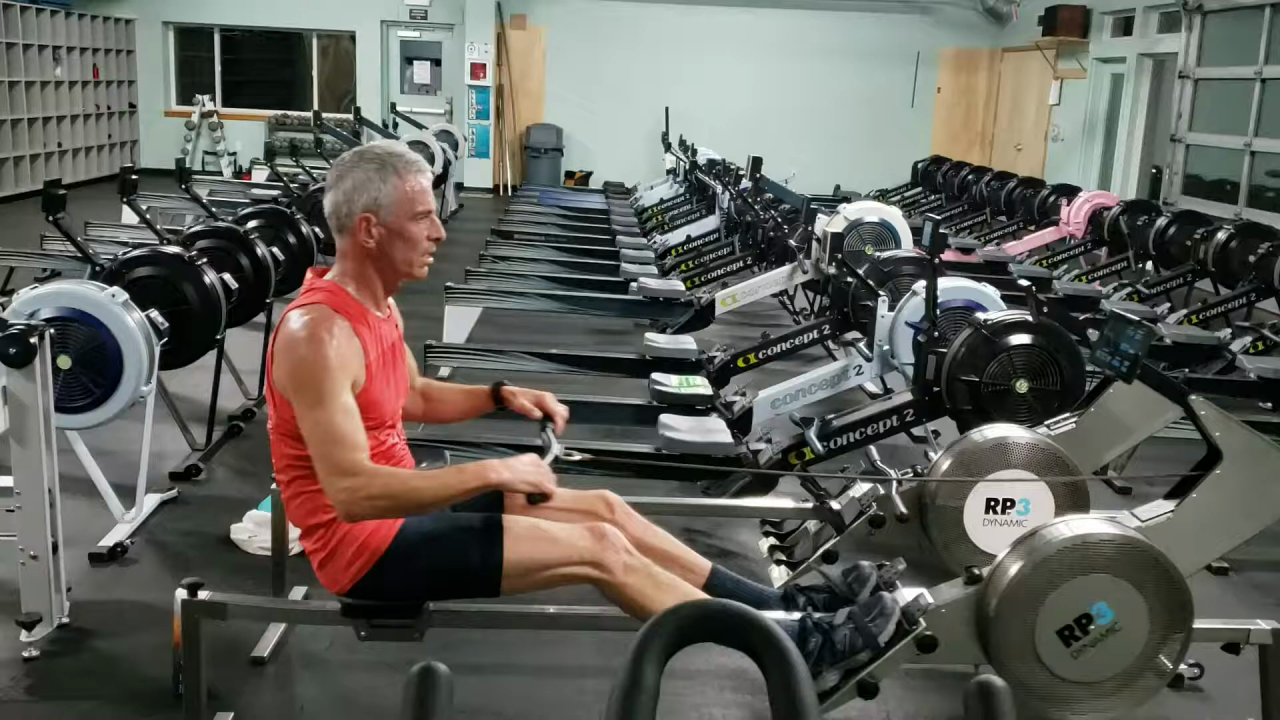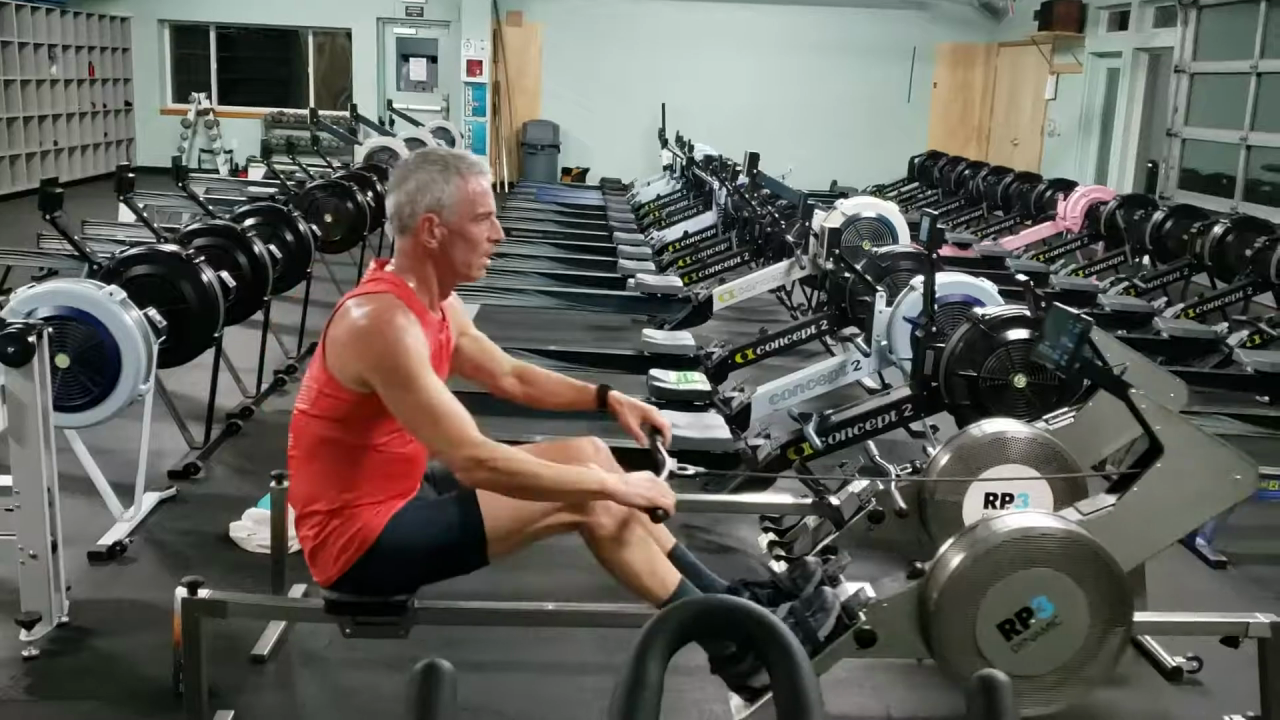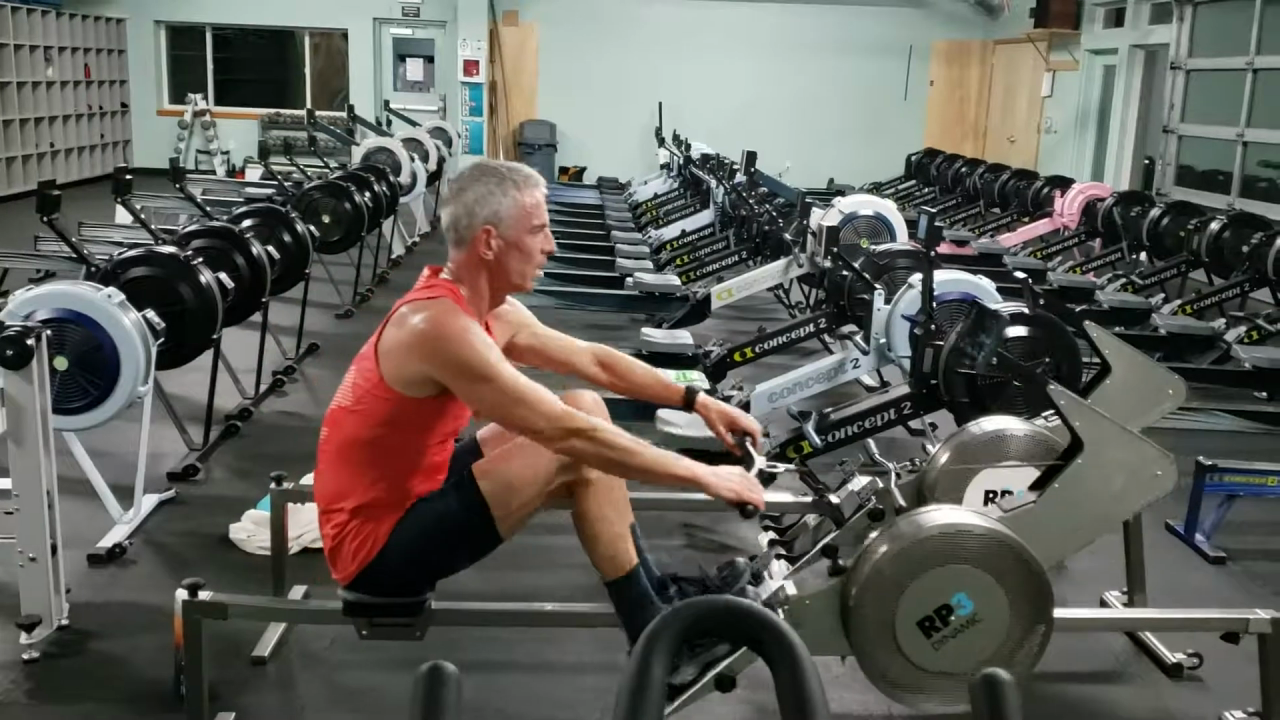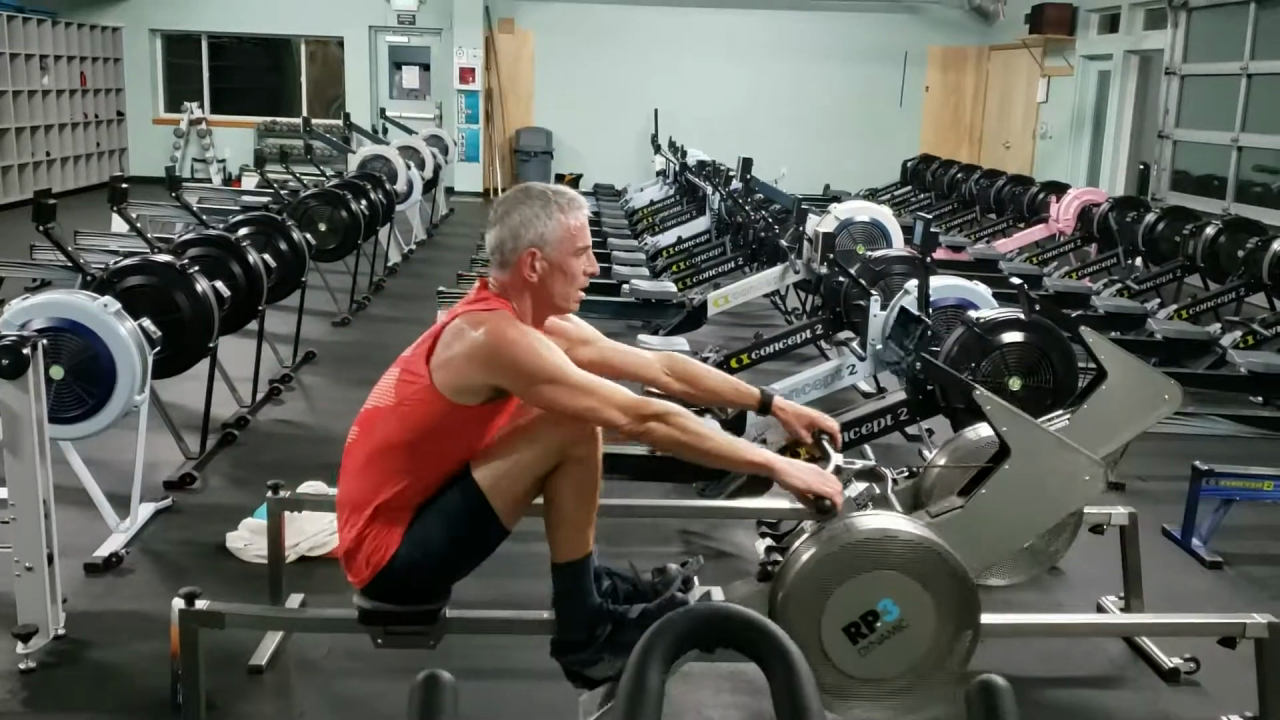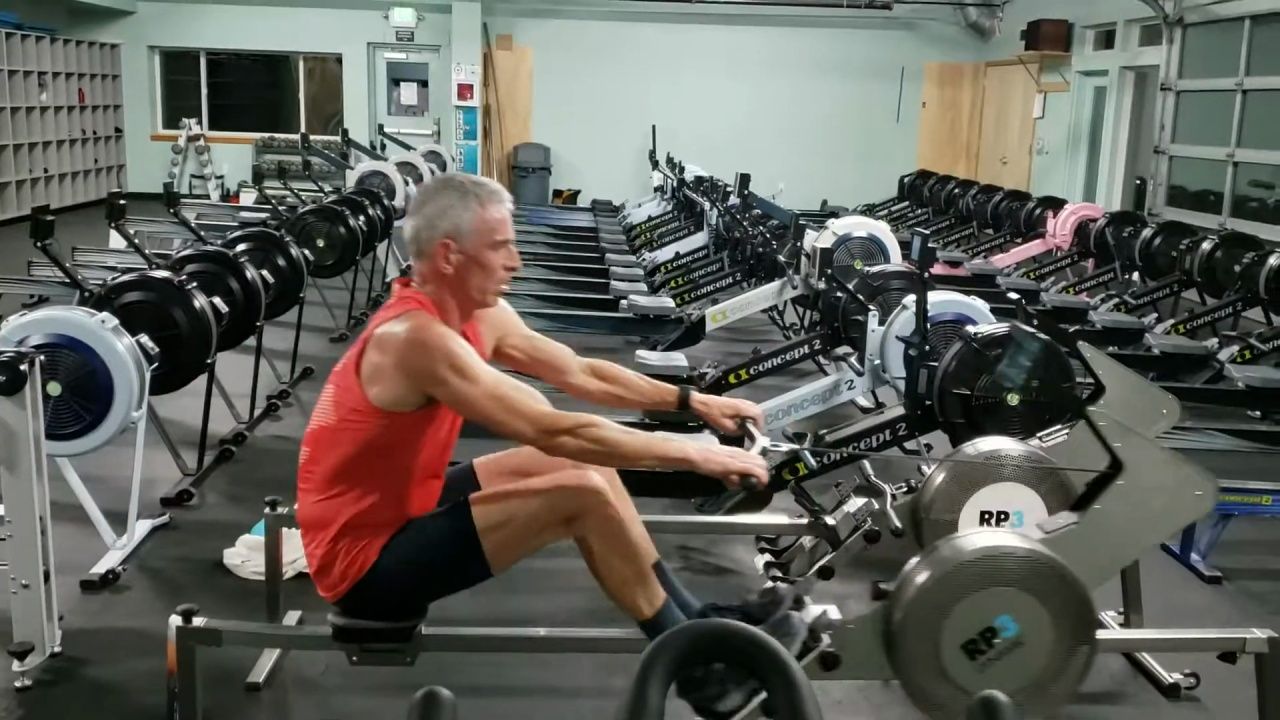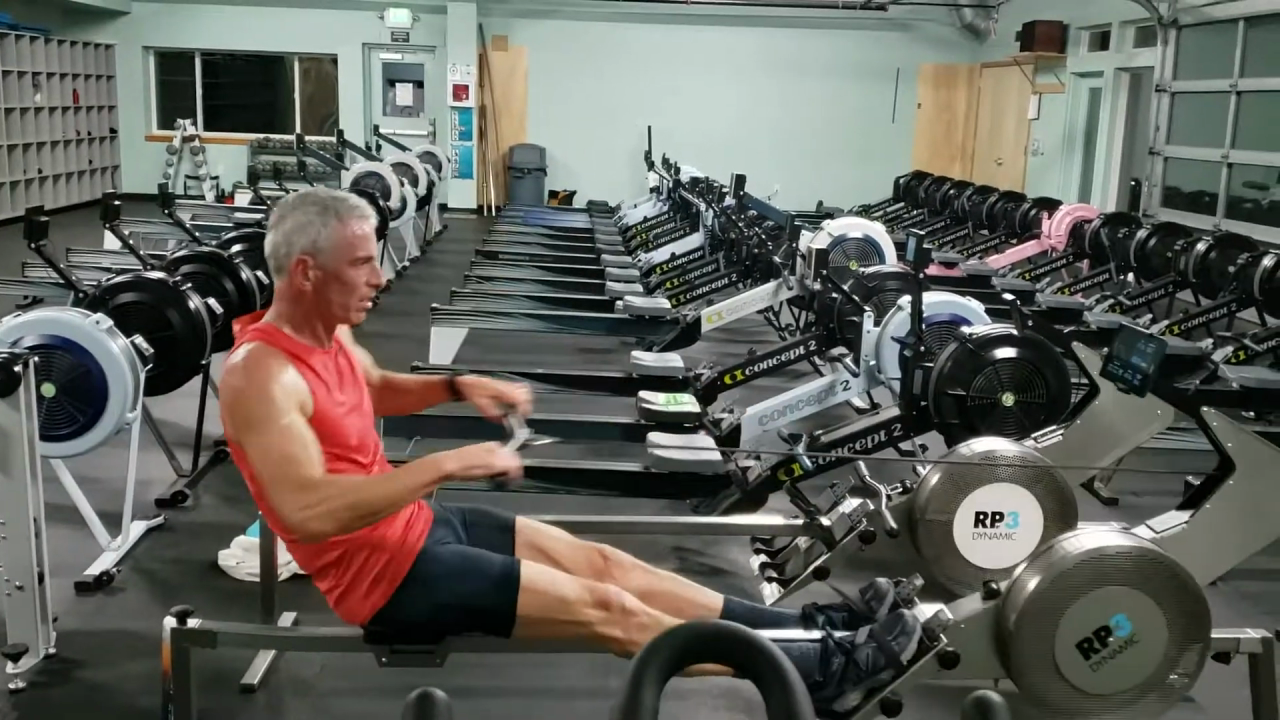
dt=0.4s
person 1, frame 1
left shoulder: (373, 305)
right shoulder: (317, 334)
right elbow: (352, 491)
left wrist: (504, 395)
right wrist: (492, 472)
left hip: (392, 512)
right hip: (363, 547)
left knee: (602, 508)
right knee: (596, 550)
left ankle: (779, 608)
right ankle: (795, 650)
person 1, frame 2
left shoulder: (431, 301)
right shoulder: (381, 323)
left elbow: (510, 375)
right elbow: (479, 463)
left wrist: (606, 397)
right wrist: (615, 487)
left hip: (395, 495)
right hip: (356, 544)
left knee: (586, 460)
right knee: (583, 494)
left ankle: (722, 601)
right ankle: (731, 646)
person 1, frame 3
left shoulder: (487, 308)
right shoulder: (442, 327)
left elbow: (593, 361)
right elbow: (572, 434)
left wrist: (698, 401)
right wrist: (702, 476)
left hip: (411, 494)
right hip: (375, 545)
left knee: (584, 407)
right knee: (571, 441)
left ankle: (655, 593)
person 1, frame 4
left shoulder: (535, 319)
right shoulder: (497, 339)
left elbow: (662, 370)
right elbow: (646, 420)
left wrist: (775, 405)
right wrist: (777, 466)
left hip: (417, 503)
right hip: (393, 553)
left knee: (580, 412)
right knee: (576, 425)
left ankle: (589, 588)
right ankle: (582, 634)
person 1, frame 5
left shoulder: (475, 311)
right shoulder: (415, 339)
left elbow: (580, 371)
right elbow: (557, 431)
left wrist: (693, 400)
right wrist: (704, 457)
left hip: (403, 510)
right hip: (363, 560)
left knee: (579, 466)
right knee: (583, 495)
left ankle: (696, 621)
right ankle: (700, 670)
person 1, frame 6
left shoulder: (326, 332)
right shoulder: (258, 375)
right elbow: (314, 514)
left wrist: (461, 385)
right wrist: (453, 462)
left hip: (416, 529)
right hip: (388, 575)
left knee: (603, 564)
right knee: (605, 610)
left ankle: (812, 625)
